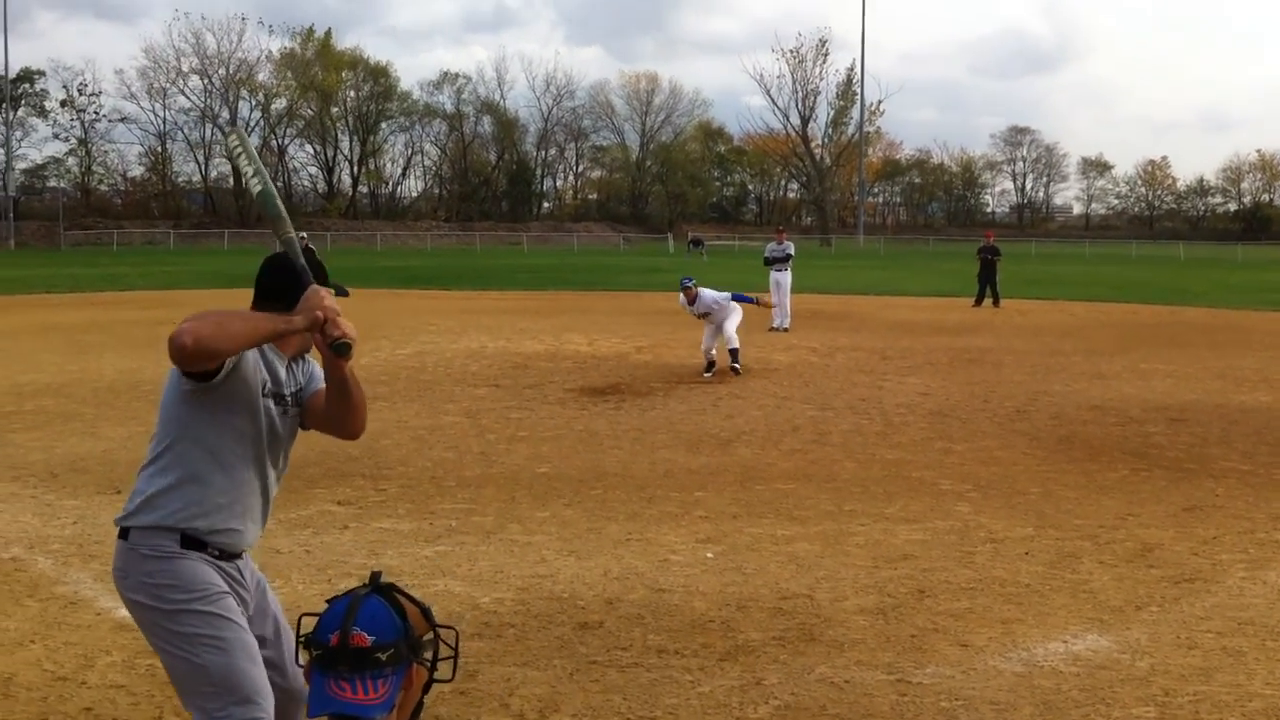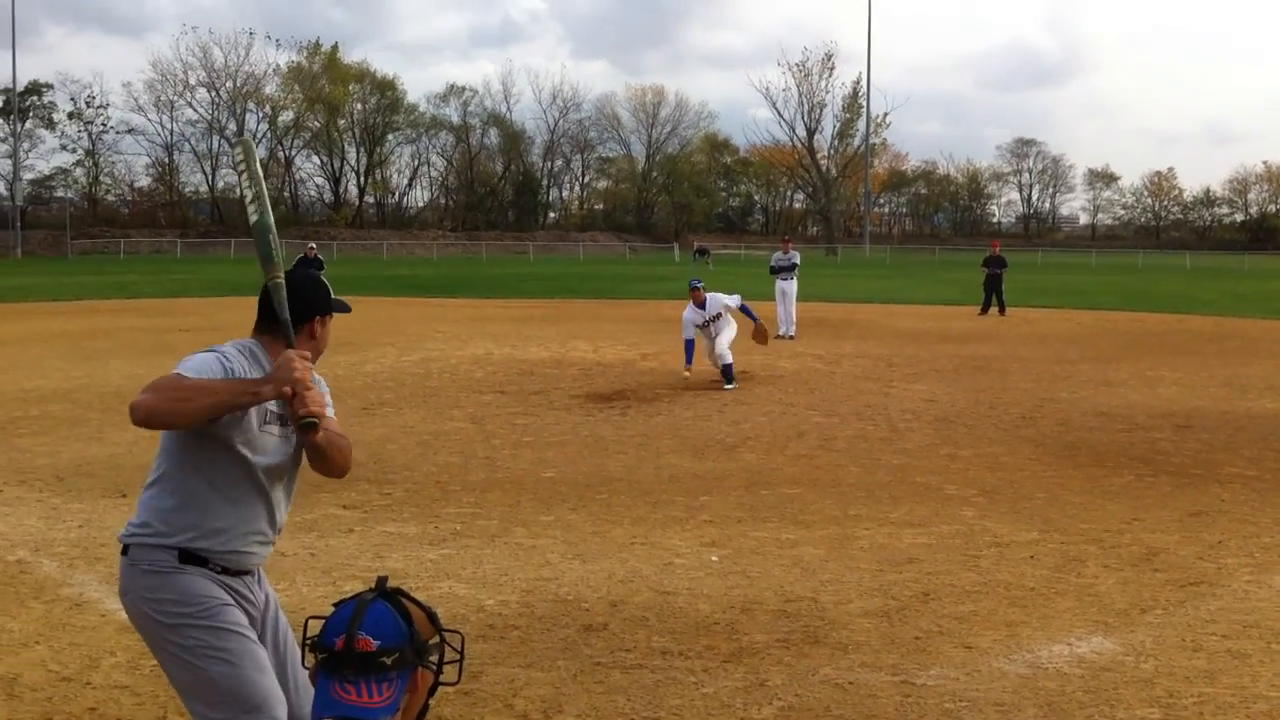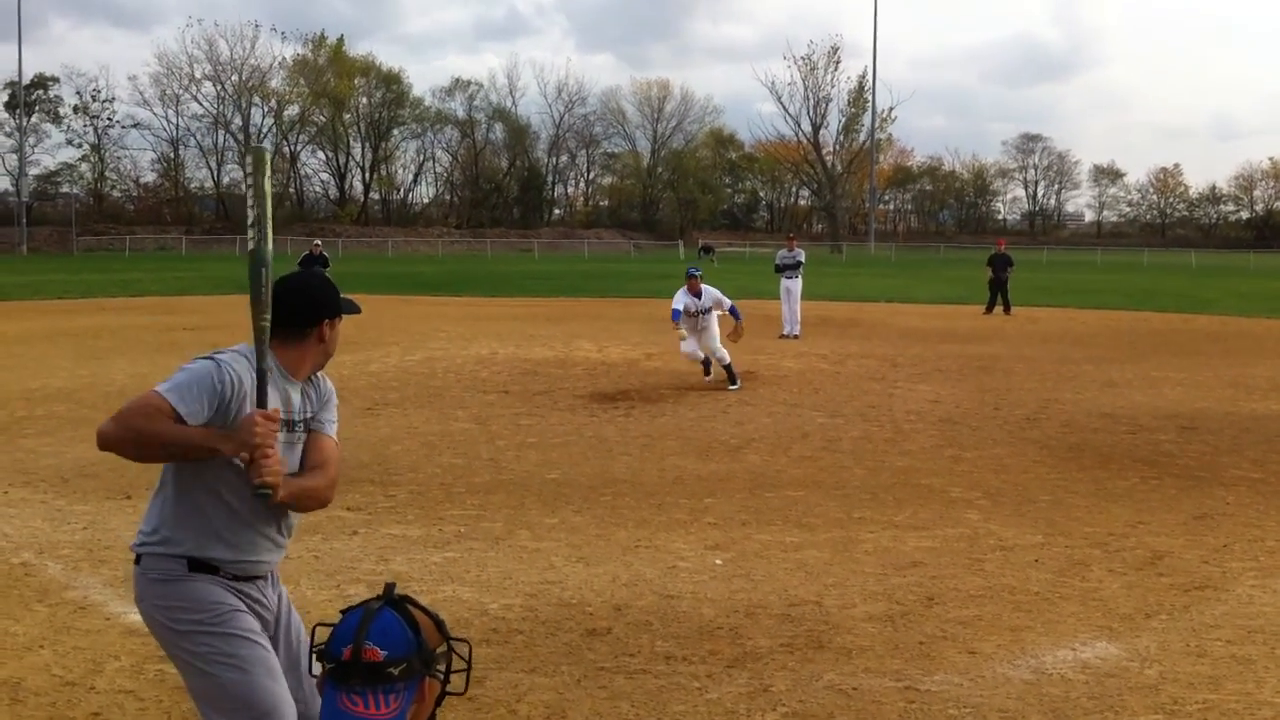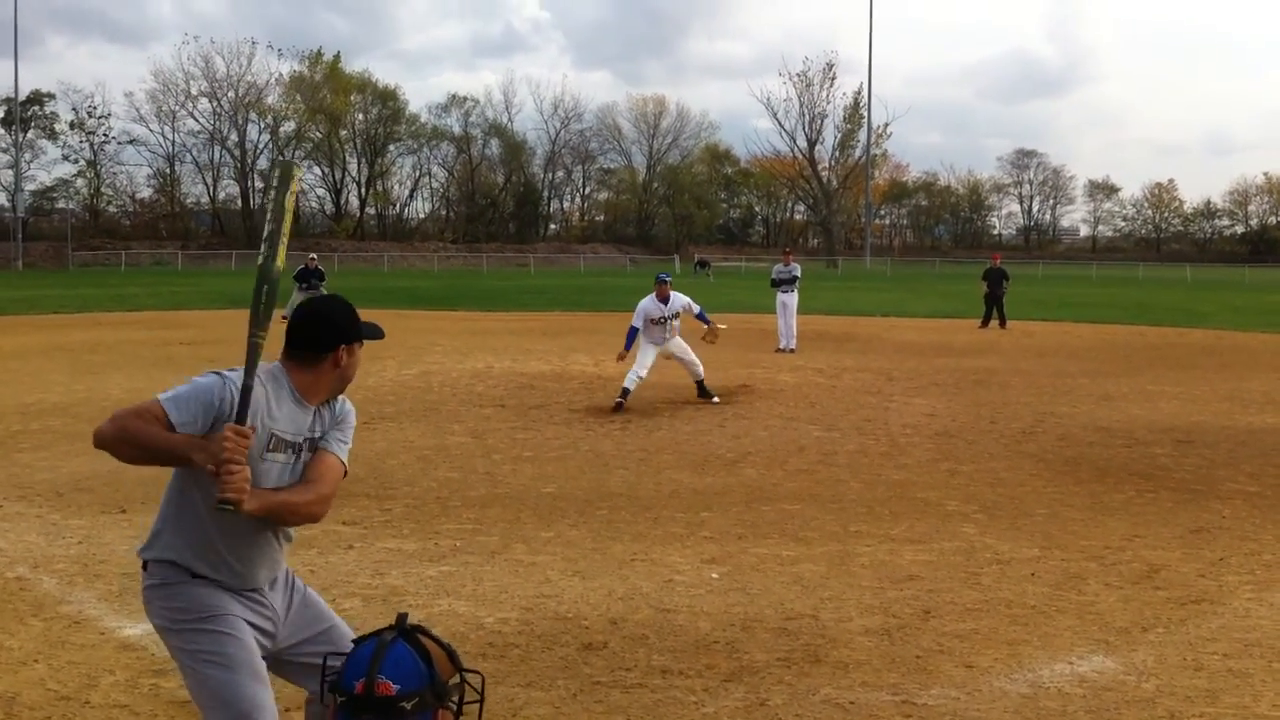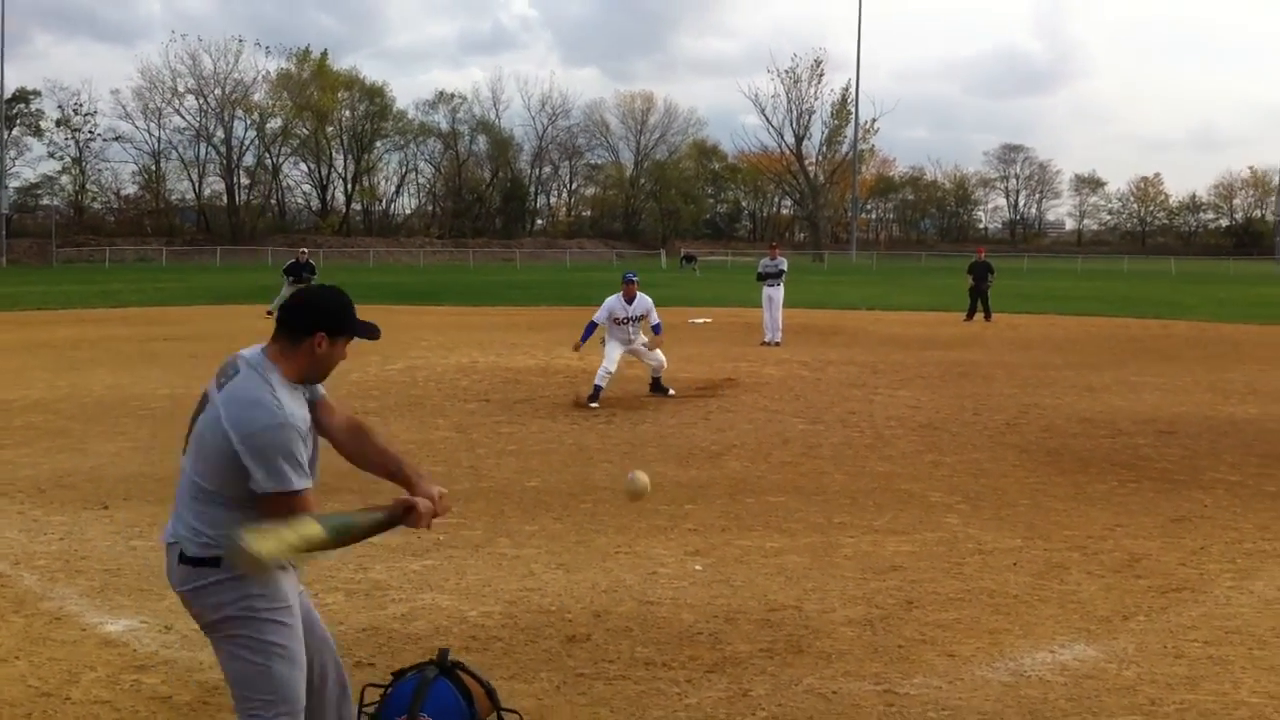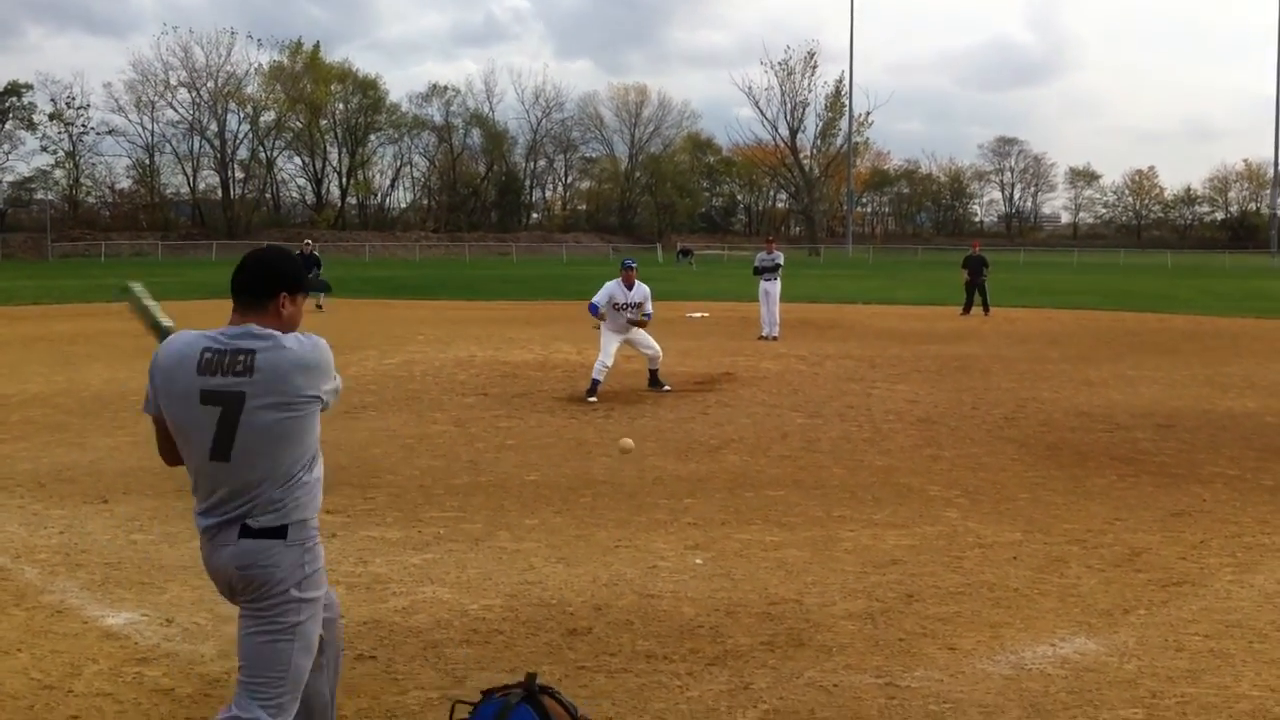
dt=0.2s
person 1, frame 1
left shoulder: (301, 367)
right shoulder: (230, 344)
left elbow: (350, 426)
right elbow: (186, 341)
left wrist: (339, 360)
right wrist: (294, 325)
left hip: (232, 564)
right hip: (168, 559)
person 1, frame 2
left shoulder: (305, 382)
right shoulder: (226, 366)
left elbow: (338, 462)
right elbow: (148, 407)
left wrist: (313, 424)
right wrist: (261, 391)
left hip: (245, 579)
right hip: (174, 575)
person 1, frame 3
left shoulder: (320, 391)
right shoulder: (225, 376)
left elbow: (324, 483)
right elbow: (115, 431)
left wrist: (280, 485)
right wrist: (224, 444)
left hip: (261, 583)
right hip: (188, 584)
person 1, frame 4
left shoulder: (337, 413)
right shoulder: (227, 394)
left elbow: (316, 501)
right elbow: (110, 433)
left wrist: (253, 499)
right wrist: (197, 450)
left hip: (269, 584)
right hip: (191, 590)
person 1, frame 5
left shoulder: (251, 362)
right shoulder: (270, 413)
left elbow: (342, 429)
right elbow: (298, 521)
left wrist: (418, 482)
right wrist: (401, 508)
left hip: (220, 566)
right hip: (223, 575)
left knee: (316, 665)
person 1, frame 6
left shoulder: (171, 354)
right shoulder: (310, 357)
left elbow: (172, 453)
left hip: (219, 545)
right hip: (282, 547)
left knee: (315, 630)
